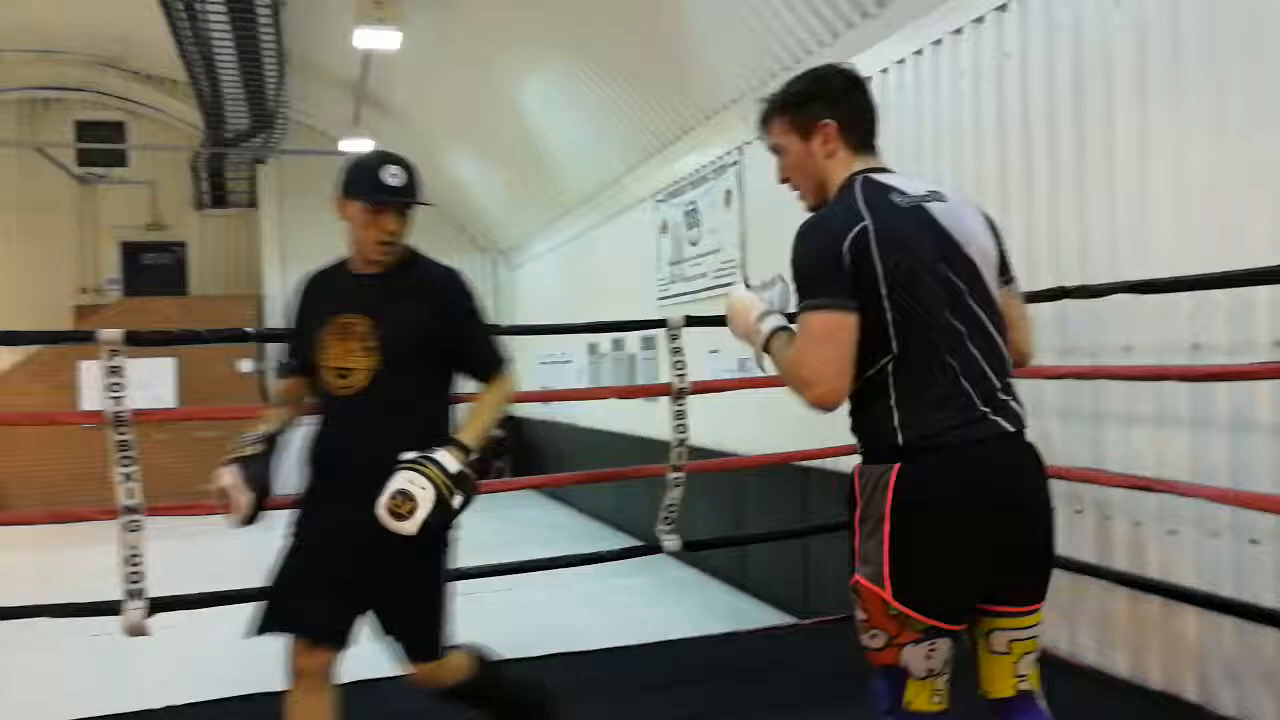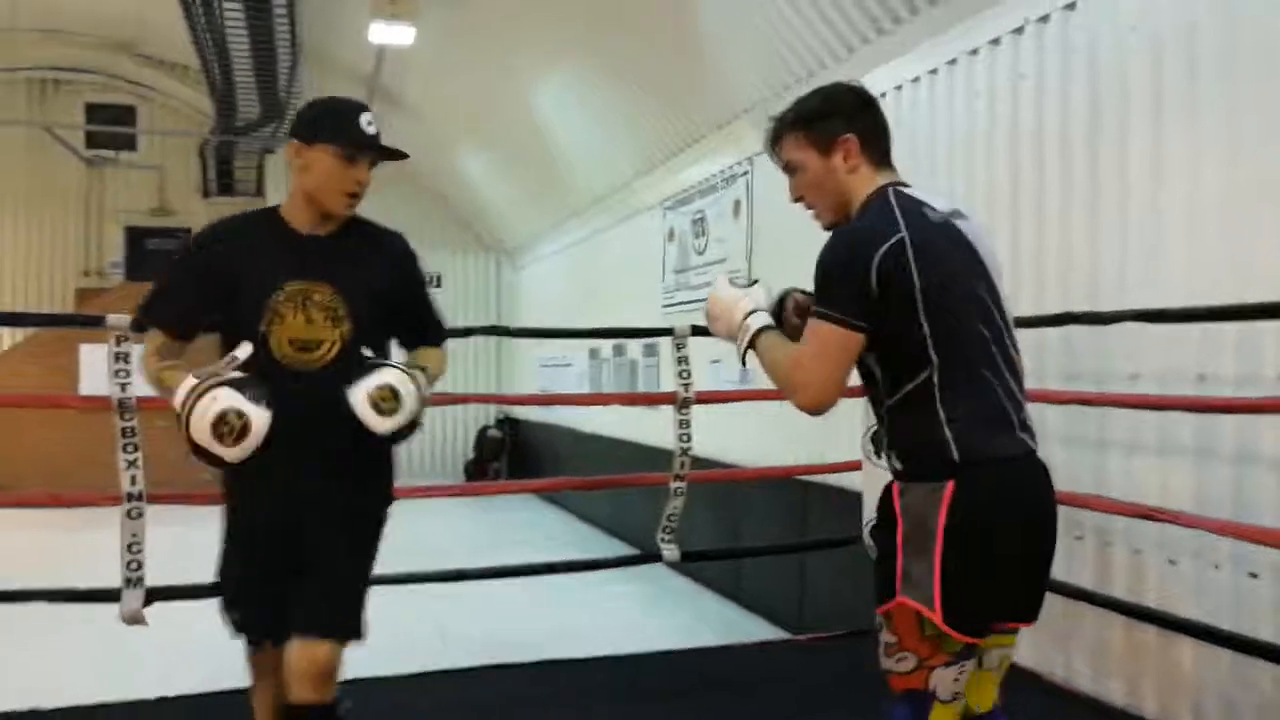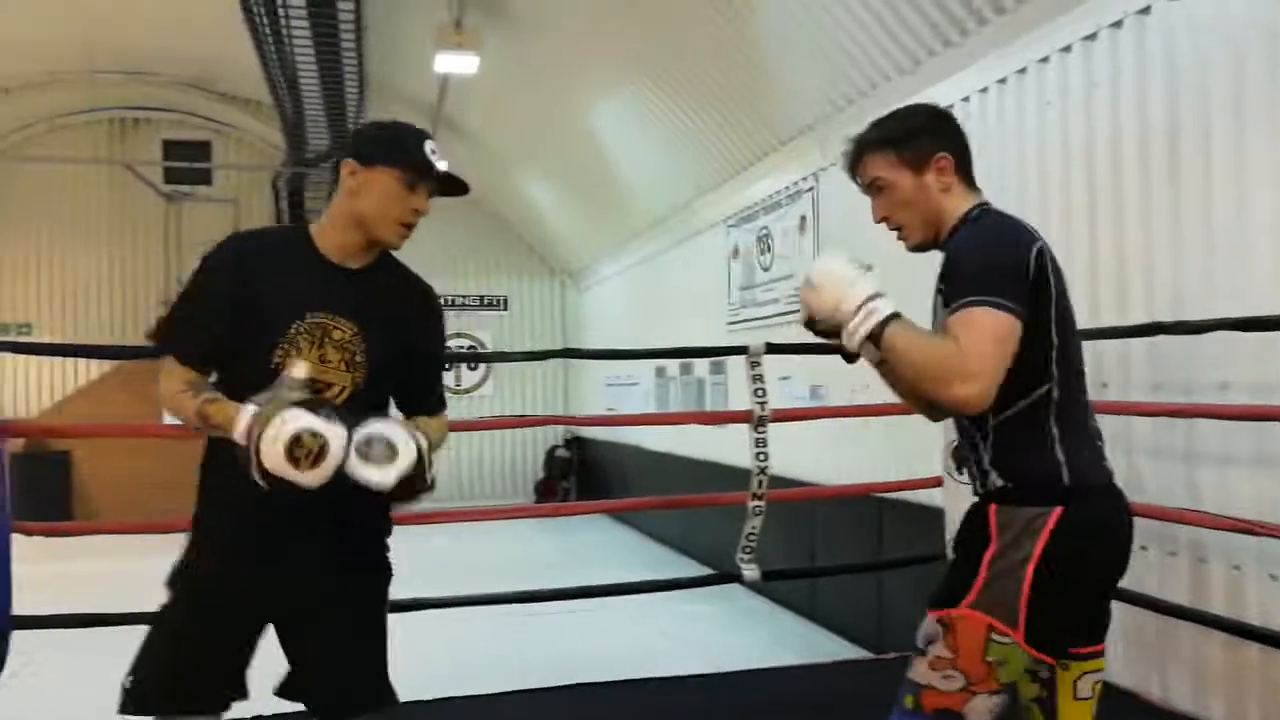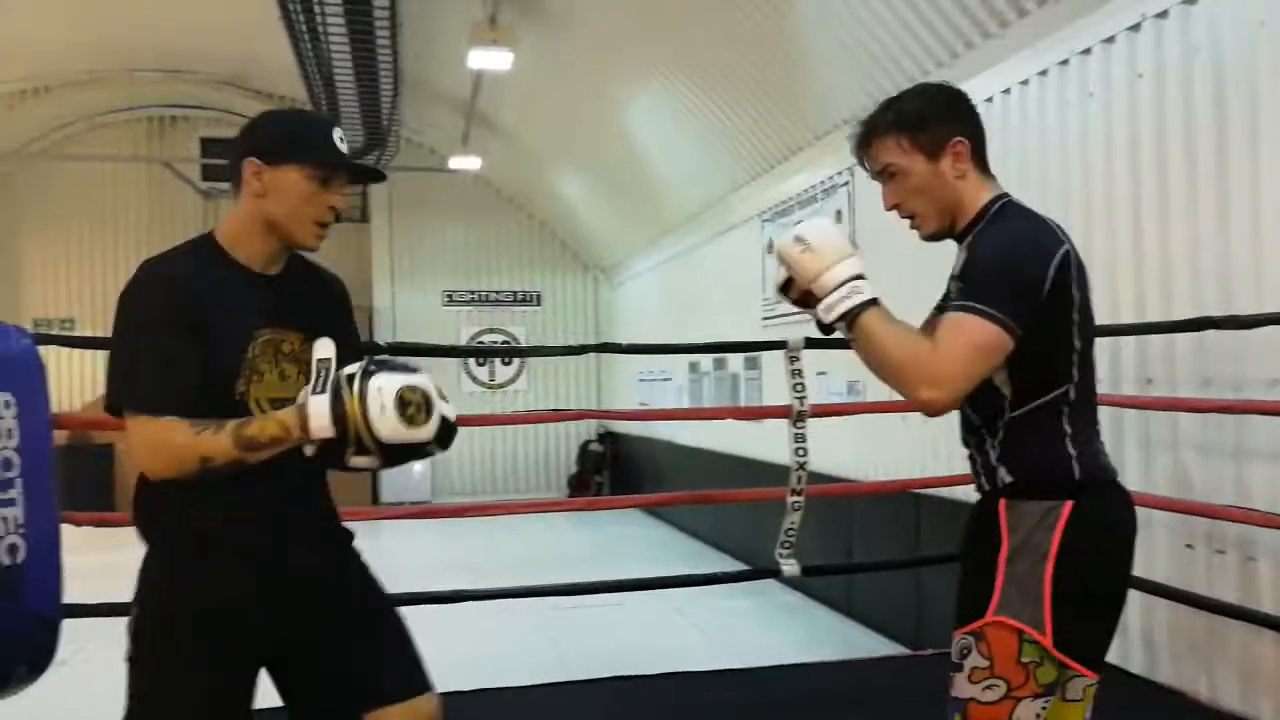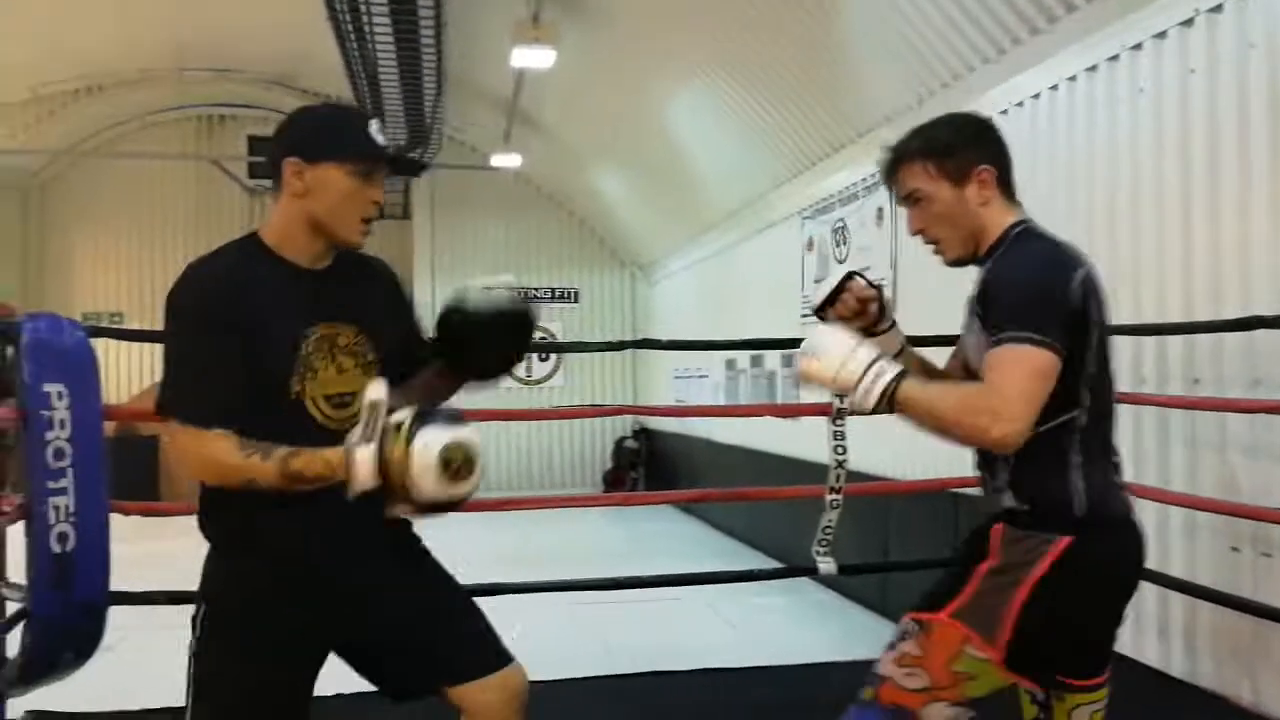
dt=0.3s
person 1, frame 1
left shoulder: (830, 232)
right shoulder: (966, 212)
left elbow: (823, 387)
right elbow: (1019, 348)
left wrist: (765, 327)
left hip: (921, 482)
right hip: (1011, 469)
person 1, frame 2
left shoulder: (859, 243)
right shoulder: (957, 227)
left elbow: (810, 390)
left wrist: (750, 322)
right wrist: (826, 326)
left hip: (951, 498)
right hip: (1022, 486)
person 1, frame 3
left shoulder: (988, 247)
right shoulder: (998, 249)
left elbow: (964, 384)
right elbow: (939, 398)
left wrist: (867, 317)
right wrist: (867, 329)
left hip: (1037, 523)
right hip: (1075, 519)
person 1, frame 4
left shoulder: (1013, 244)
right shoulder: (992, 248)
left elbow: (934, 387)
right elbow: (930, 364)
left wrist: (845, 292)
right wrist: (843, 299)
left hip: (1047, 519)
right hip: (1066, 516)
person 1, frame 5
left shoulder: (1028, 269)
right shoulder: (1032, 272)
left elbow: (1000, 422)
right elbow: (962, 396)
left wrist: (871, 374)
right wrist: (882, 334)
left hip: (1053, 549)
right hip: (1100, 544)
person 2, frame 1
left shoulder: (437, 288)
right shoulder: (322, 289)
left elbow: (498, 386)
left wrist: (451, 459)
right wrist: (257, 442)
left hip: (410, 507)
right hip: (330, 500)
left knee: (429, 663)
right knee: (309, 664)
person 2, frame 2
left shoulder: (386, 254)
right shoulder: (229, 246)
left elbow: (429, 348)
right elbow: (159, 347)
left wrist: (410, 381)
right wrist: (191, 390)
left hip: (347, 485)
right hip: (258, 486)
left knee: (311, 663)
right knee: (269, 656)
person 2, frame 3
left shoulder: (412, 302)
right shoulder: (247, 262)
left elbow: (426, 418)
right elbow: (177, 384)
left wrist: (412, 452)
right wrist: (245, 424)
left hip: (347, 547)
right hip: (233, 536)
person 2, frame 4
left shoulder: (324, 294)
right shoulder: (170, 286)
right elbow: (159, 452)
left wrist: (399, 430)
right wrist: (309, 419)
left hip: (316, 558)
right hip: (198, 576)
person 2, frame 5
left shoulder: (374, 284)
right shoulder: (219, 289)
left elbow: (409, 389)
right elbow: (193, 448)
left wrist: (455, 362)
right wrist: (354, 461)
left hip: (371, 545)
right hip: (259, 563)
